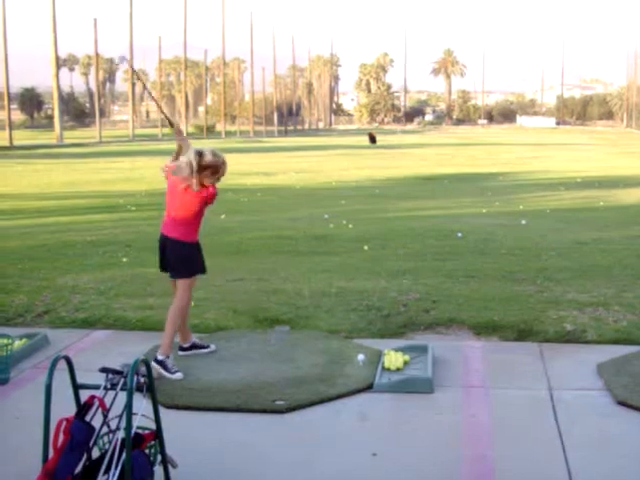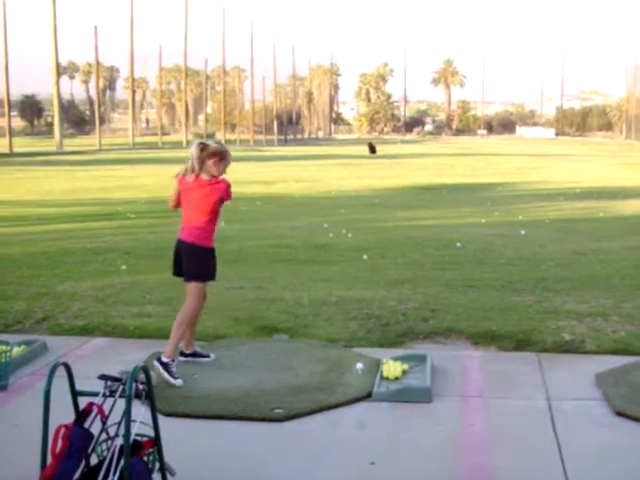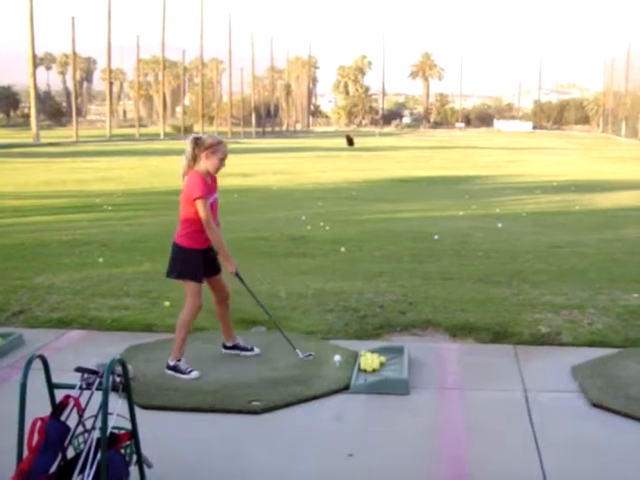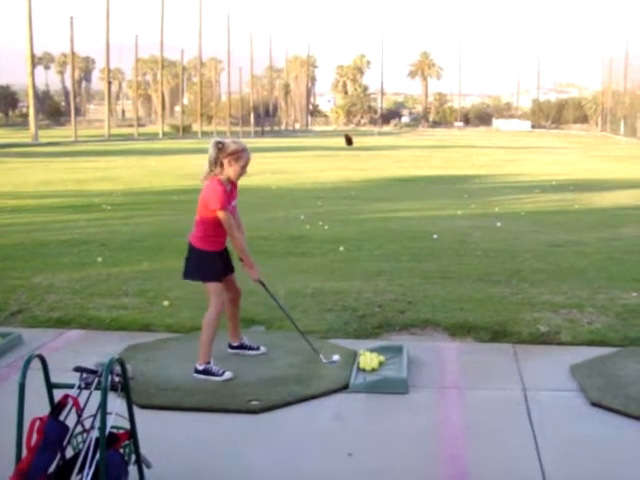
dt=0.7s
person 1, frame 1
left shoulder: (175, 178)
right shoulder: (209, 193)
left elbow: (171, 166)
left wrist: (180, 145)
right wrist: (184, 140)
left hip: (167, 240)
right hip: (185, 245)
left knee: (181, 293)
right knee: (183, 298)
left ankle: (186, 342)
right ankle: (162, 355)
person 1, frame 2
left shoulder: (184, 178)
right shoulder: (222, 186)
left elbow: (173, 205)
left hip: (184, 243)
right hip: (200, 248)
left knee: (199, 297)
right knee: (192, 303)
left ankle: (188, 348)
right ankle: (166, 357)
person 1, frame 3
left shoulder: (210, 179)
right shoulder: (196, 183)
left elbow: (214, 220)
right elbow: (209, 226)
left wrist: (222, 252)
right wrist: (226, 258)
left hip: (204, 247)
right hip: (188, 249)
left knee: (222, 295)
right knee: (193, 304)
left ankle: (229, 342)
right ankle: (174, 360)
person 1, frame 4
left shoulder: (231, 185)
right shoulder: (216, 192)
left elbow: (237, 223)
right elbow: (233, 233)
left wrist: (246, 257)
right wrist: (250, 265)
left hip: (218, 248)
right hip: (204, 250)
left knee: (234, 292)
right knee: (217, 303)
left ankle: (236, 341)
right ankle: (203, 364)
